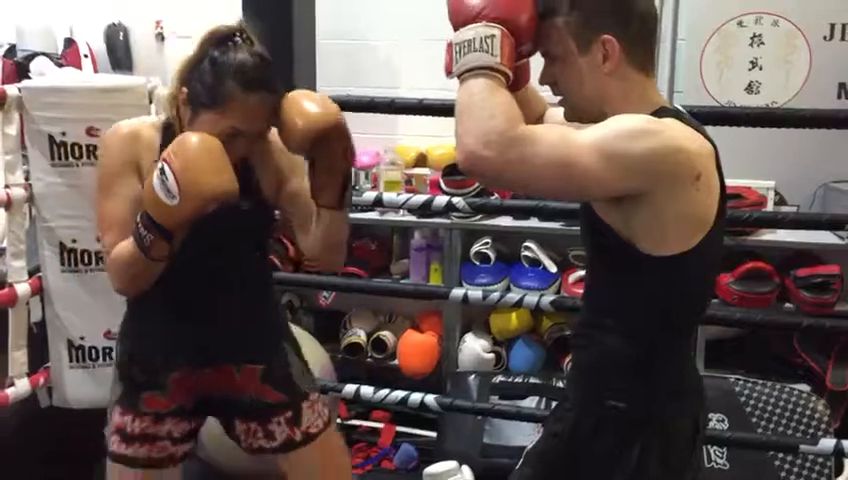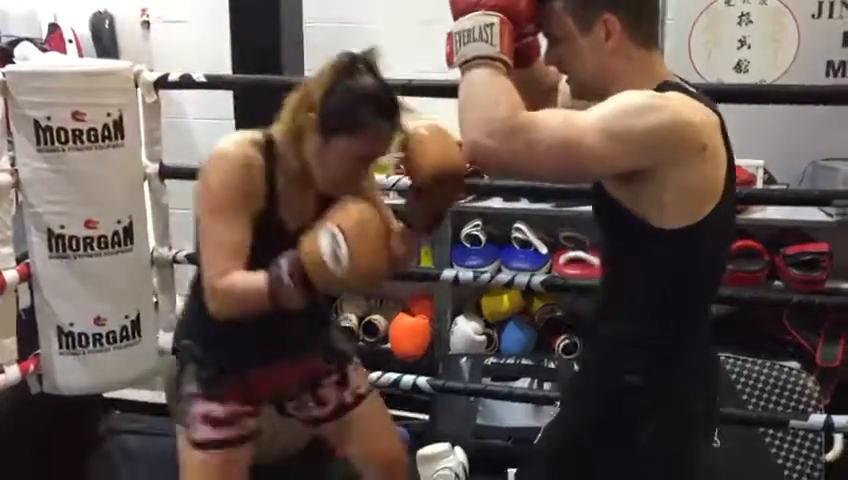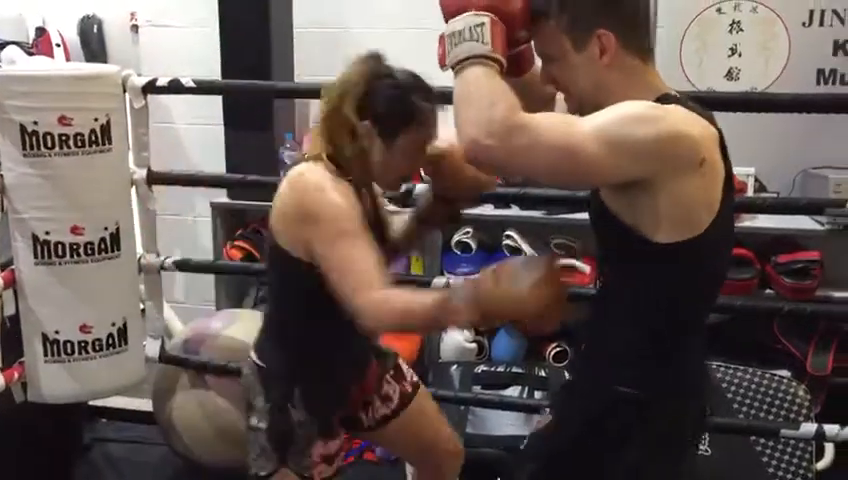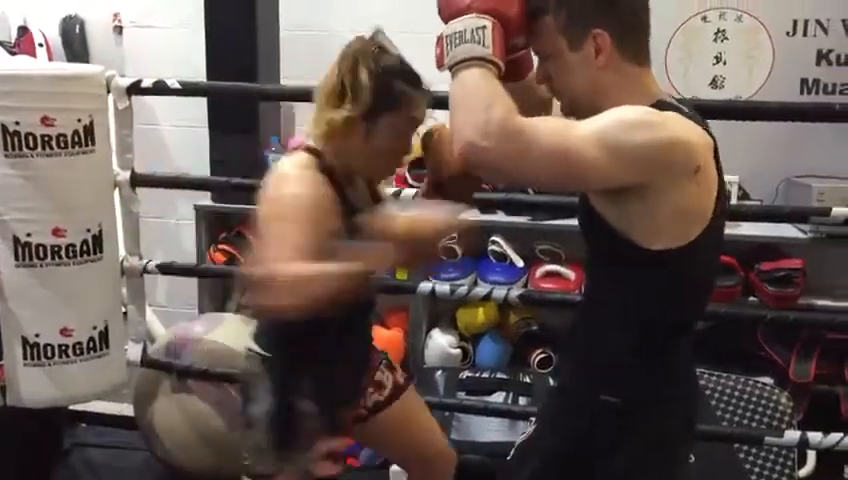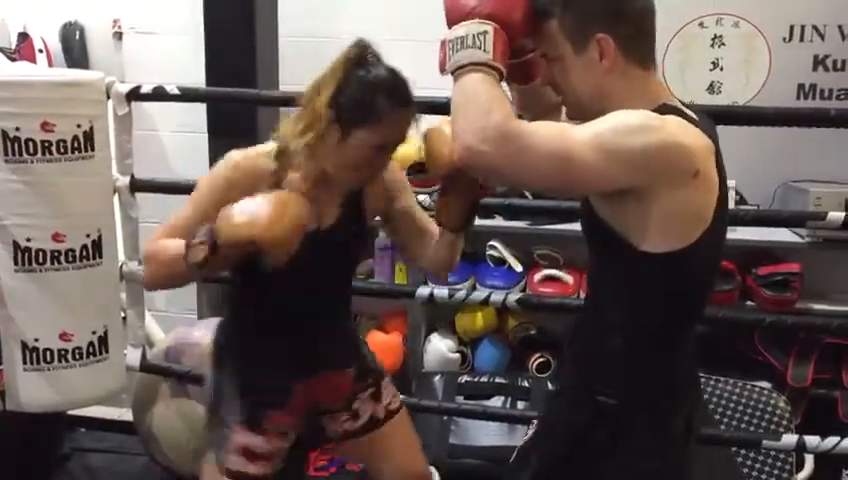
dt=0.7s
person 1, frame 1
left shoulder: (659, 147)
right shoulder: (647, 133)
left elbow: (484, 151)
right elbow: (533, 127)
left wrist: (481, 50)
right wrist: (508, 62)
left hip: (629, 421)
right hip: (638, 399)
person 1, frame 2
left shoulder: (664, 120)
right shoulder: (663, 108)
left elbow: (491, 141)
right elbow: (542, 96)
left hip: (645, 393)
right hip: (647, 376)
person 1, frame 3
left shoulder: (662, 135)
right shoulder: (653, 122)
left elbow: (487, 140)
right elbow: (540, 108)
left wrist: (474, 39)
right wrist: (511, 47)
left hip: (635, 405)
right hip: (633, 386)
person 1, frame 4
left shoulder: (658, 141)
right shoulder: (659, 124)
left elbow: (483, 143)
right elbow: (534, 125)
right wrist: (507, 49)
left hip: (626, 413)
right hip: (627, 393)
person 1, frame 5
left shoulder: (660, 144)
right shoulder: (671, 127)
left elbow: (481, 146)
right elbow: (545, 131)
left wrist: (475, 41)
right wrist: (516, 53)
left hip: (624, 417)
right hip: (636, 396)
person 2, frame 1
left shoulder: (273, 152)
right shoulder: (130, 143)
left elbow: (325, 256)
right elbow: (123, 277)
left wrist: (330, 175)
right wrist: (164, 220)
left hip: (256, 353)
right hip: (158, 361)
person 2, frame 2
left shoulder: (346, 170)
right shoulder: (235, 163)
left elbow: (398, 253)
right elbow: (220, 295)
right wrist: (303, 274)
left hip: (307, 343)
right hip: (221, 357)
person 2, frame 3
left shoulder: (357, 180)
right shoulder: (317, 191)
left elbow: (380, 251)
right elbow: (377, 309)
left wrist: (433, 209)
right wrist: (474, 301)
left hip: (355, 362)
right hip: (295, 383)
person 2, frame 4
left shoulder: (352, 171)
right shoulder: (298, 182)
right elbow: (275, 292)
right wrist: (372, 256)
left hip: (353, 356)
right hip: (298, 374)
person 2, frame 5
left shoulder: (378, 181)
right shoulder: (247, 171)
left elbow: (437, 260)
right elbow: (154, 267)
left wrist: (458, 201)
right wrist: (215, 247)
left hip: (339, 358)
right hip: (254, 369)
